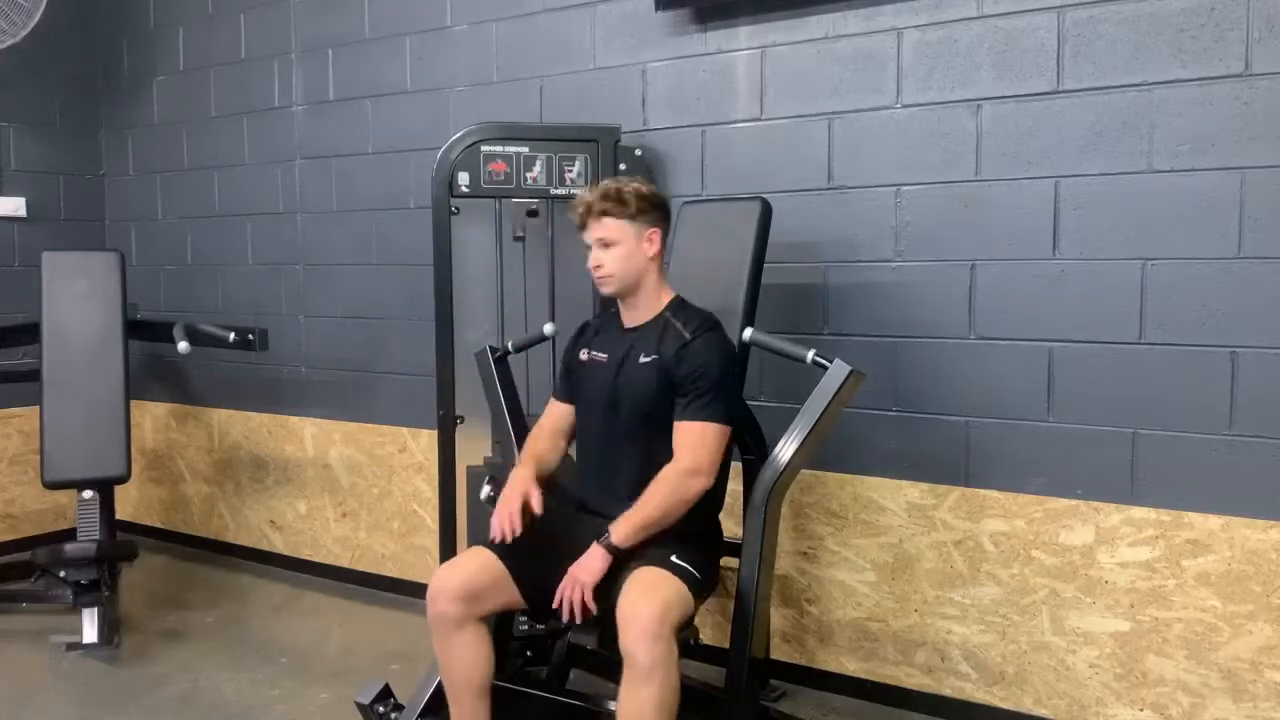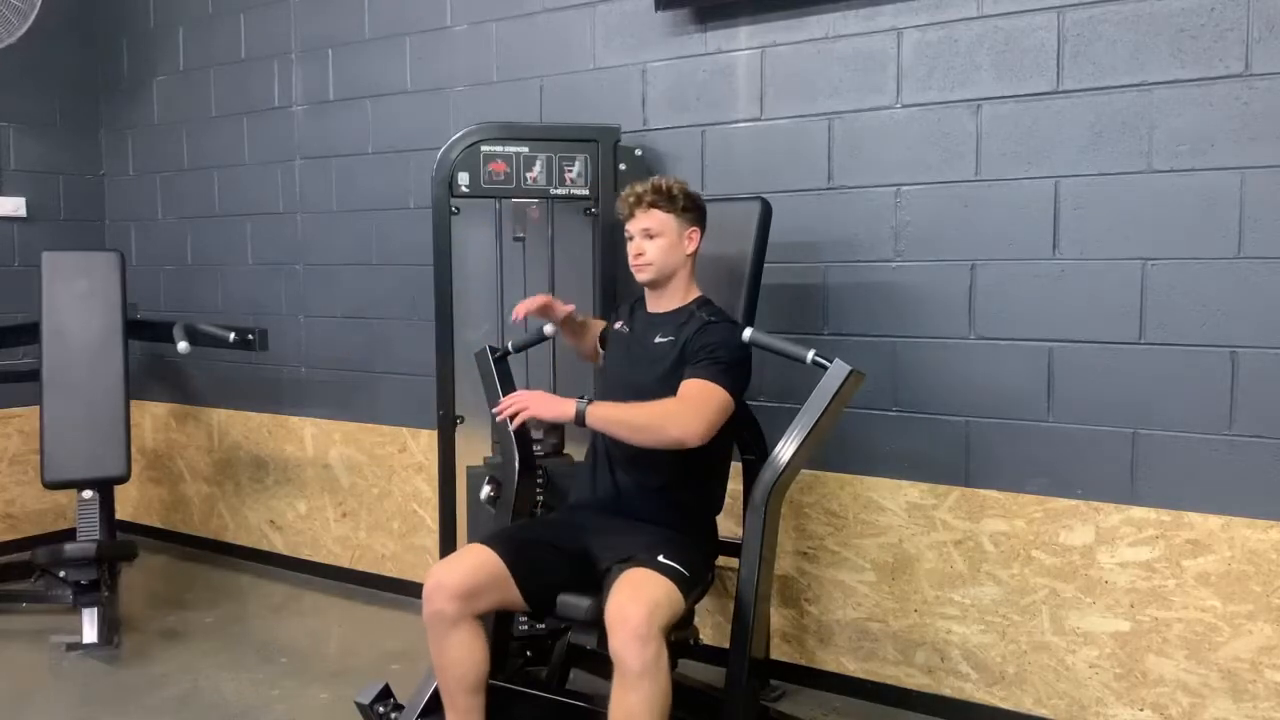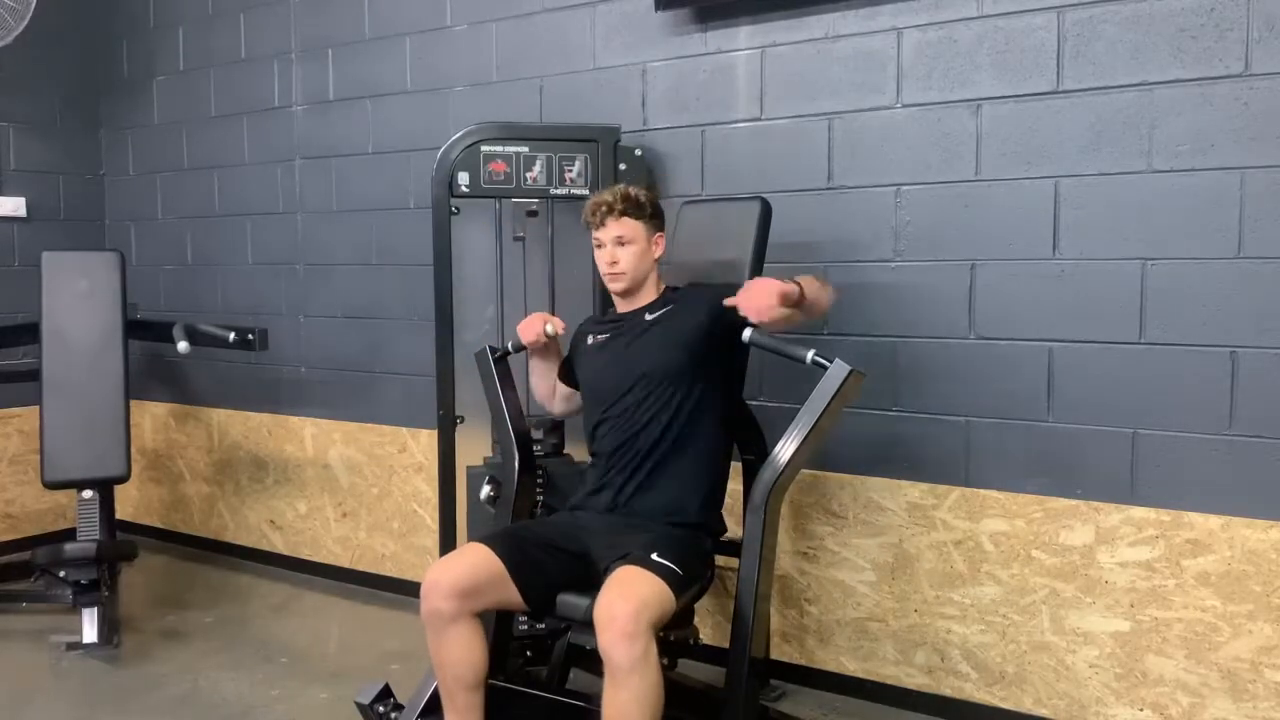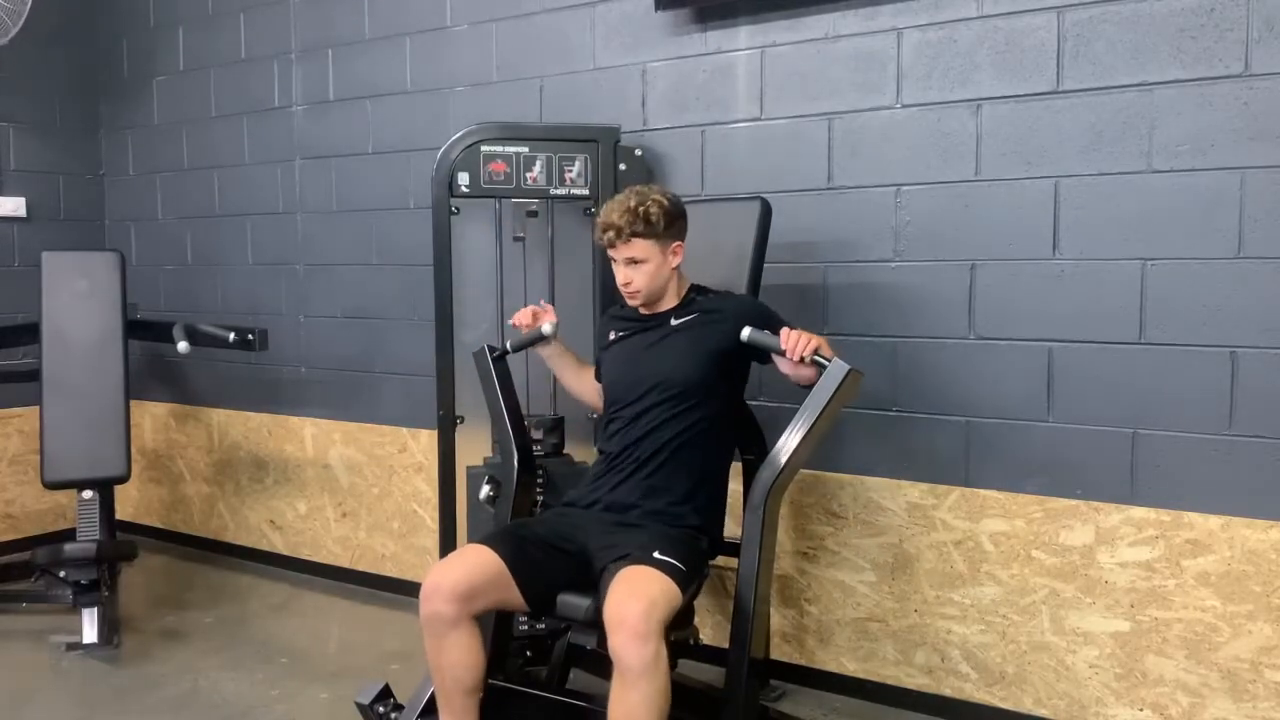
dt=0.7s
person 1, frame 1
left shoulder: (699, 342)
right shoulder: (589, 336)
left elbow: (693, 472)
right elbow: (555, 425)
left wrist: (605, 549)
right wrist: (523, 474)
left hip: (670, 534)
right hip: (580, 520)
left knee: (643, 621)
right knee: (449, 591)
person 1, frame 2
left shoulder: (716, 335)
right shoulder: (629, 314)
left elbow: (689, 425)
left wrist: (571, 409)
right wrist: (565, 317)
left hip: (666, 531)
right hip: (586, 517)
left knee: (632, 622)
right knee: (445, 589)
person 1, frame 3
left shoulder: (701, 307)
right shoulder: (590, 334)
left elbow: (820, 299)
right elbow: (557, 402)
left wrist: (788, 292)
right wrist: (539, 349)
left hip: (669, 529)
right hip: (585, 519)
left knee: (620, 618)
right knee: (443, 586)
person 1, frame 4
left shoulder: (726, 316)
right shoulder: (614, 324)
left elbow: (813, 364)
left wrist: (807, 352)
right wrist: (548, 346)
left hip: (665, 528)
right hip: (584, 514)
left knee: (631, 621)
right knee: (443, 590)
